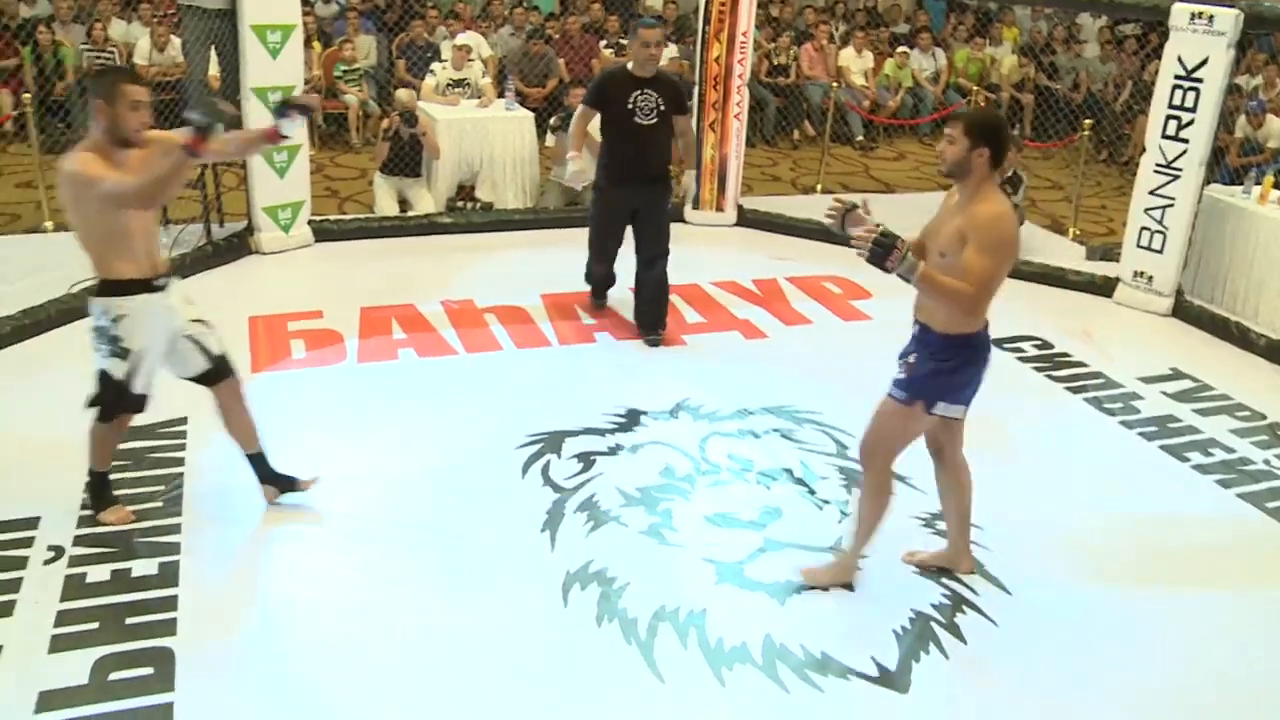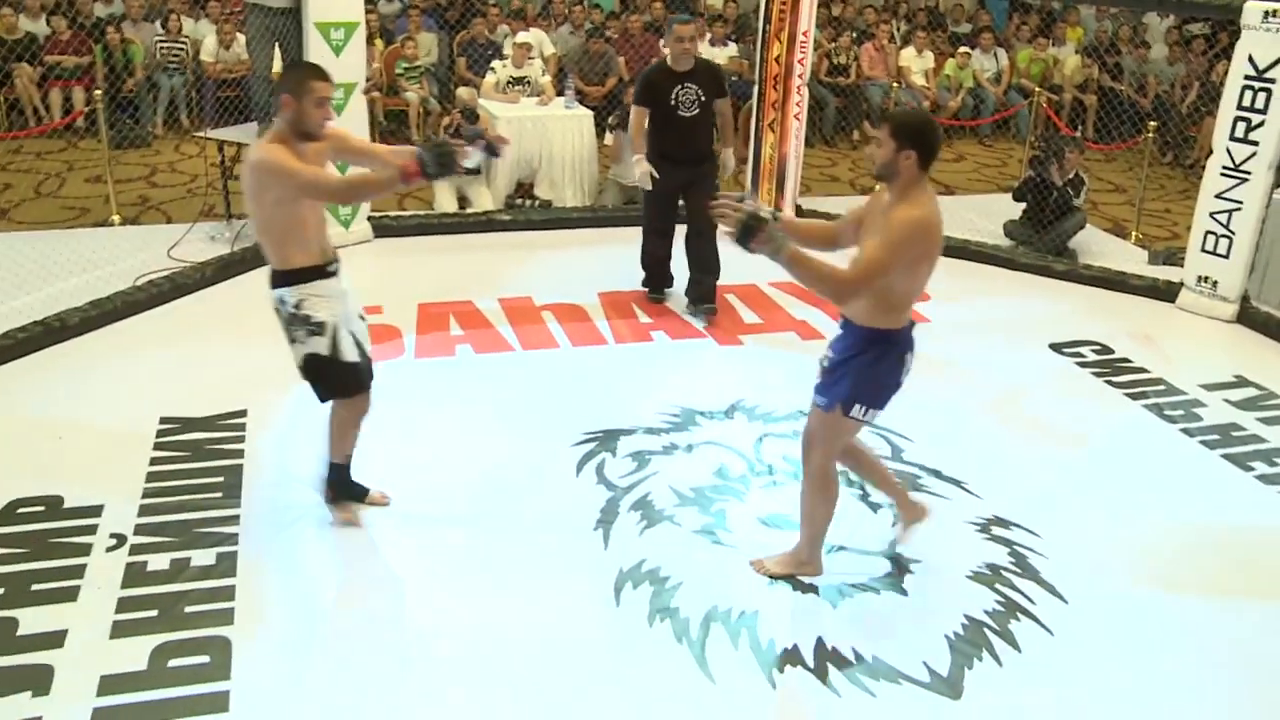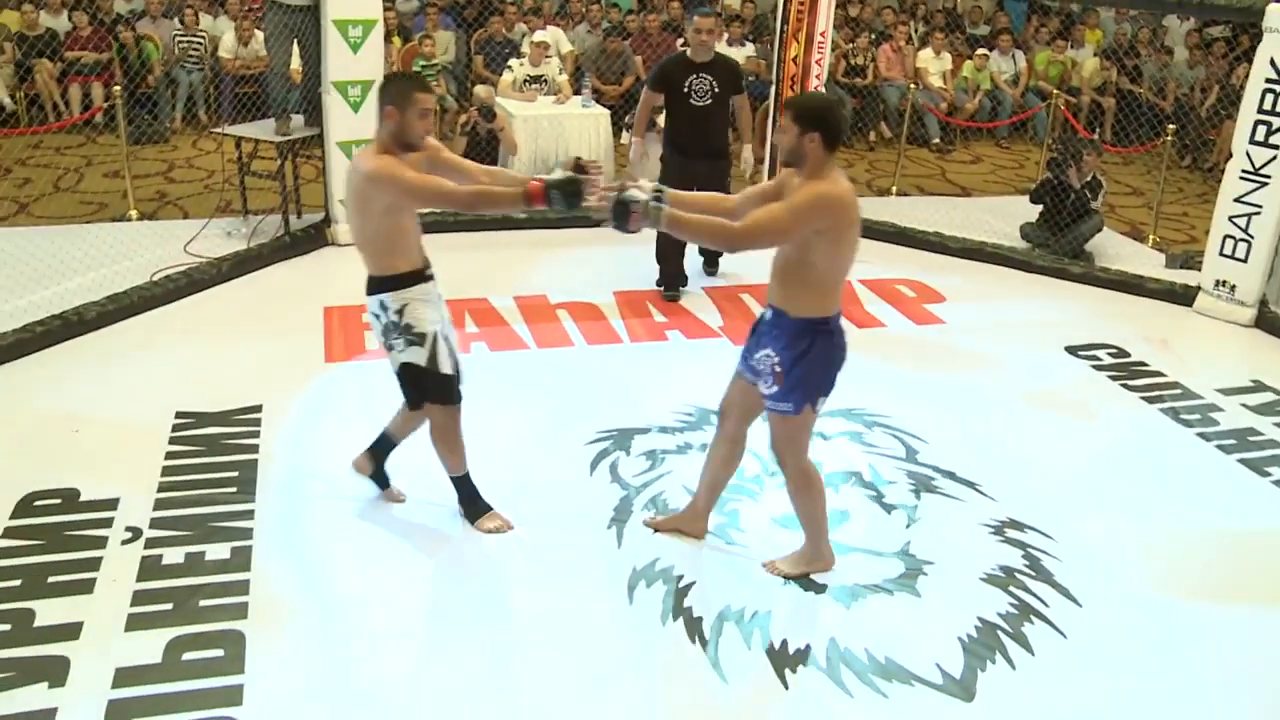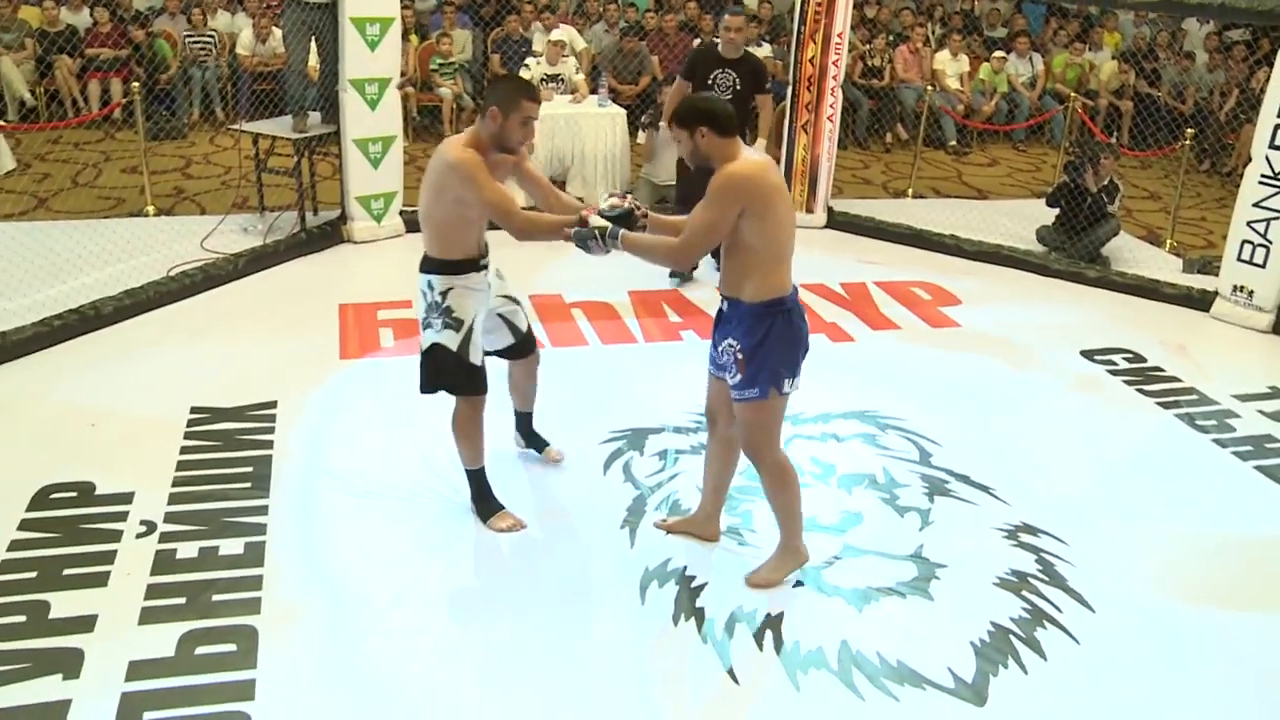
dt=0.3s
person 1, frame 1
left shoulder: (992, 218)
right shoulder: (959, 197)
left elbow: (967, 301)
right elbow: (920, 249)
left wrist: (899, 265)
right wrist: (867, 230)
left hip: (950, 354)
right hip: (937, 341)
left knee: (875, 451)
right knee: (943, 451)
left ankle: (848, 561)
right ankle: (958, 551)
person 1, frame 2
left shoulder: (913, 220)
right shoulder: (892, 195)
left elbow: (842, 289)
right elbow: (833, 234)
left wrist: (773, 244)
right wrist: (771, 221)
left hip: (874, 348)
right hip: (863, 338)
left knee: (816, 452)
right knee: (836, 442)
left ankle: (807, 555)
right ankle: (906, 506)
person 1, frame 3
left shoulder: (826, 198)
right shoulder: (798, 180)
left elbow: (736, 236)
right elbow: (730, 206)
left wrist: (654, 214)
right wrist: (658, 195)
left hip: (807, 339)
right hip: (777, 324)
left knee: (788, 452)
right knee: (729, 418)
left ankle: (817, 551)
right ankle: (695, 514)
person 1, frame 4
left shoulder: (737, 178)
right shoulder: (745, 168)
left elbow: (682, 253)
right elbow: (698, 229)
left wrist: (614, 238)
right wrist: (645, 218)
left hip: (766, 323)
right hip: (742, 314)
left knee: (759, 445)
right knee: (719, 419)
left ankle: (791, 547)
right ankle: (707, 517)
person 2, frame 1
left shoulder: (150, 145)
right shoulder: (78, 167)
left elbow: (225, 148)
right elbow: (143, 197)
left wrist: (275, 131)
right wrist: (192, 144)
left hip: (168, 292)
right hip: (125, 303)
left knee: (227, 384)
right knee: (119, 411)
left ankle: (268, 477)
right ankle: (99, 490)
person 2, frame 2
left shoulder: (323, 140)
right shoulder: (266, 159)
left elbow: (386, 155)
right elbow: (341, 192)
left wrist: (438, 154)
right wrist: (417, 170)
left hip: (331, 281)
right hip: (300, 293)
left knee: (358, 387)
right knee: (351, 394)
left ankle: (341, 480)
right ankle: (338, 490)
person 2, frame 3
left shoulder: (419, 150)
right shoulder: (374, 170)
left elbow: (483, 176)
right elbow: (463, 198)
left wrist: (550, 181)
right wrist: (541, 194)
left hip: (420, 287)
right hip: (398, 297)
left knee: (427, 395)
right knee: (445, 401)
left ankle: (373, 458)
right ankle: (469, 499)
person 2, frame 4
left shoulder: (508, 152)
right shoulder: (459, 160)
left elbow: (549, 197)
right elbow: (516, 224)
right wrist: (585, 223)
left hip: (483, 270)
right hip: (448, 282)
left knee: (527, 354)
right knee: (470, 391)
left ankle: (527, 433)
right ankle: (480, 497)
person 3, frame 1
left shoulder: (671, 86)
right shoulder: (608, 81)
left elbow: (684, 129)
right elbow: (581, 119)
left wrist: (689, 171)
right wrist: (575, 156)
left hip: (656, 185)
right hip: (613, 182)
left knee: (654, 256)
right knee: (603, 245)
left ankle: (651, 324)
right ankle: (599, 289)
person 3, frame 2
left shoulder: (711, 73)
right shoulder: (652, 77)
left elbow: (723, 111)
right elbow: (637, 120)
left wrist: (727, 149)
right wrist: (640, 159)
left hip: (702, 164)
right hip: (663, 165)
left knee: (703, 229)
right knee: (657, 228)
left ankle: (702, 295)
right ankle: (656, 283)
person 3, frame 3
left shoulder: (730, 68)
right shoulder: (670, 66)
left elbow: (742, 106)
right elbow: (647, 101)
left wrist: (747, 146)
right wrist: (637, 139)
left hip: (716, 156)
right hip: (677, 155)
left ankle: (710, 258)
right ankle: (671, 280)
person 3, frame 4
left shoulder: (755, 67)
right shoulder: (700, 56)
left elbow: (765, 106)
right elbow: (679, 88)
left wrist: (761, 141)
right wrist: (665, 122)
right knee: (688, 198)
